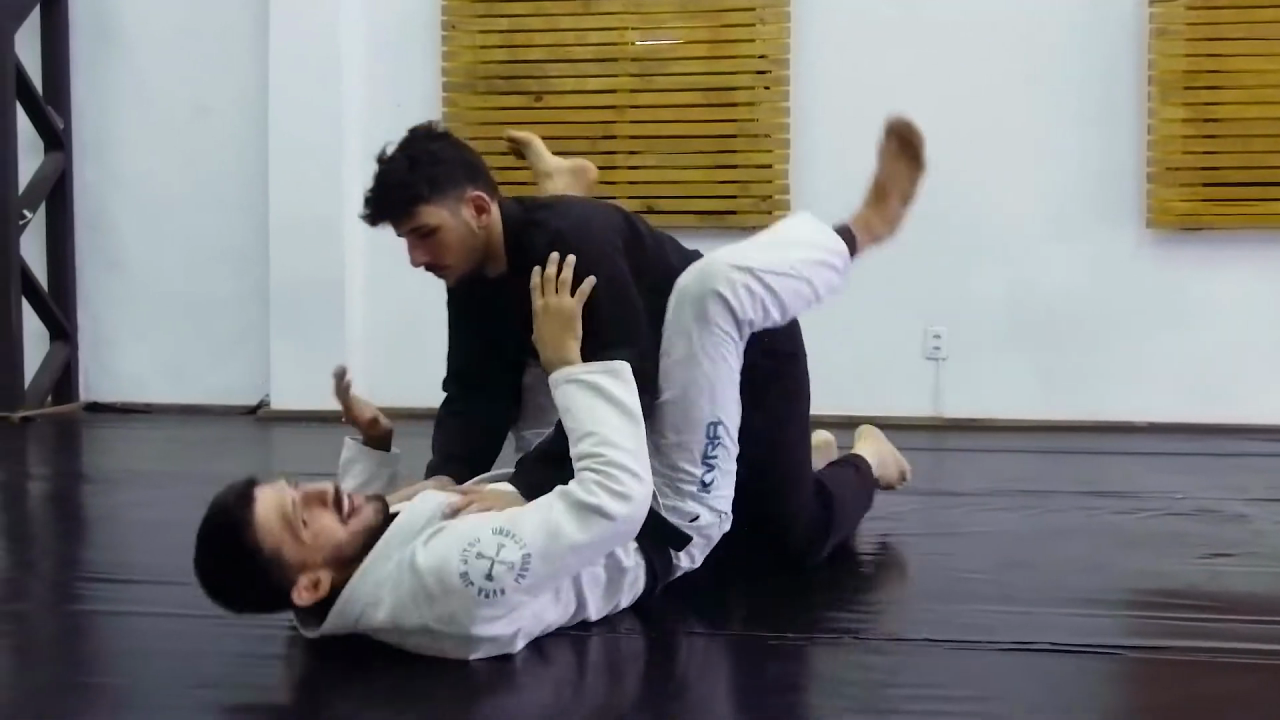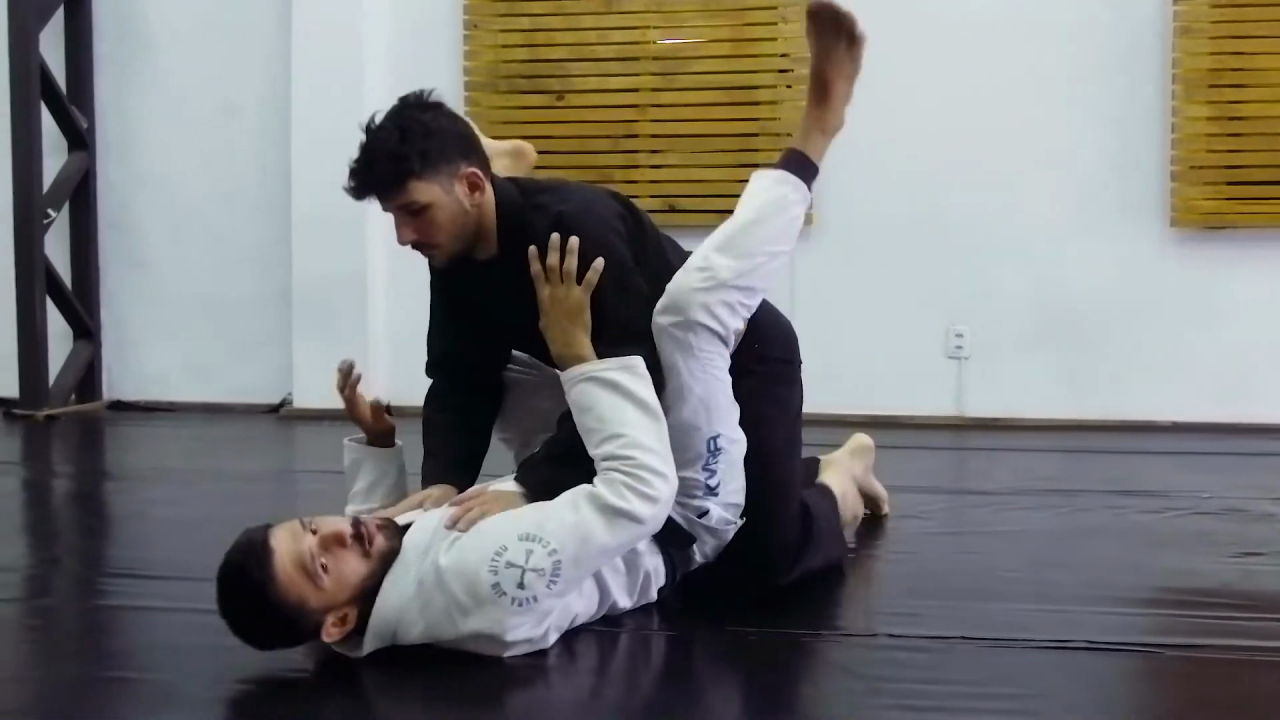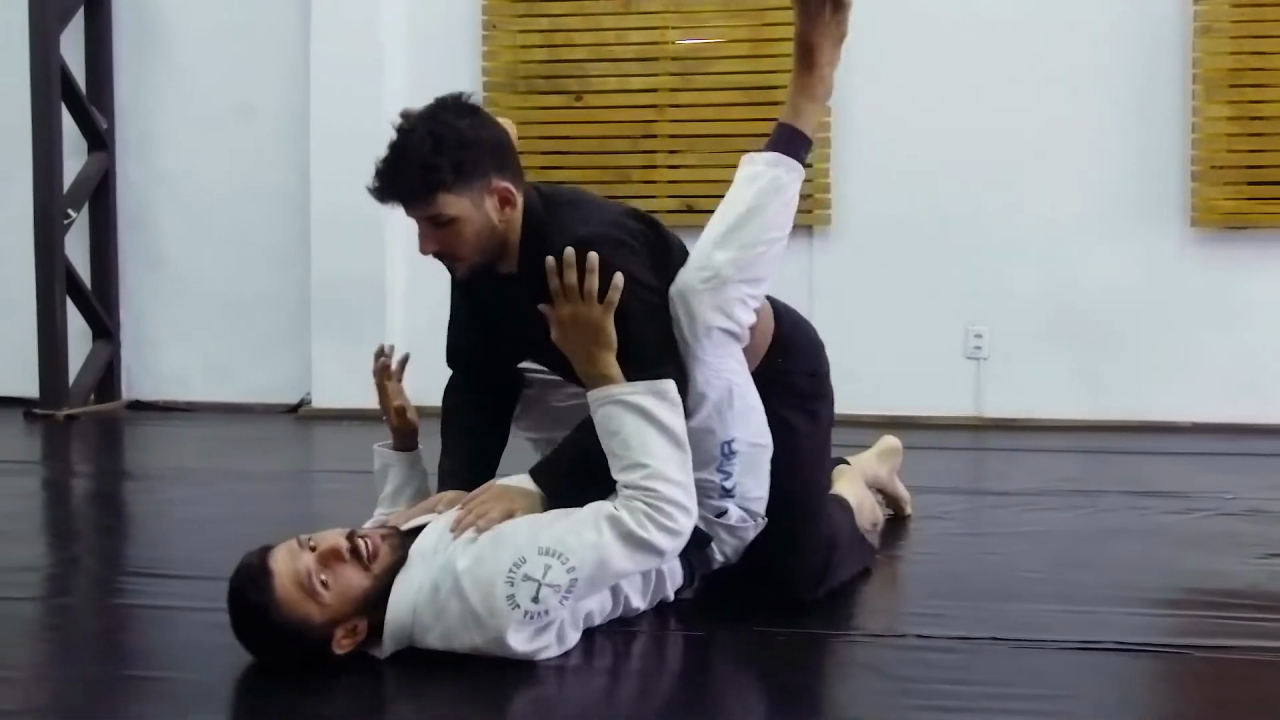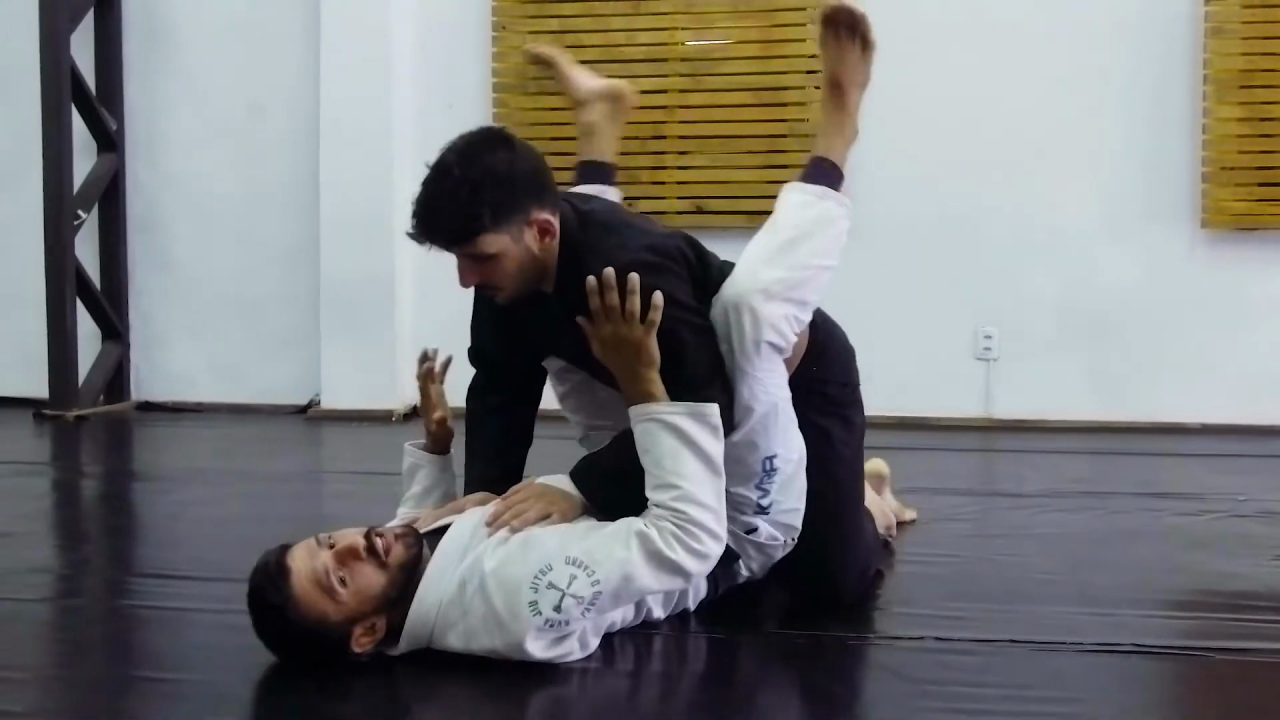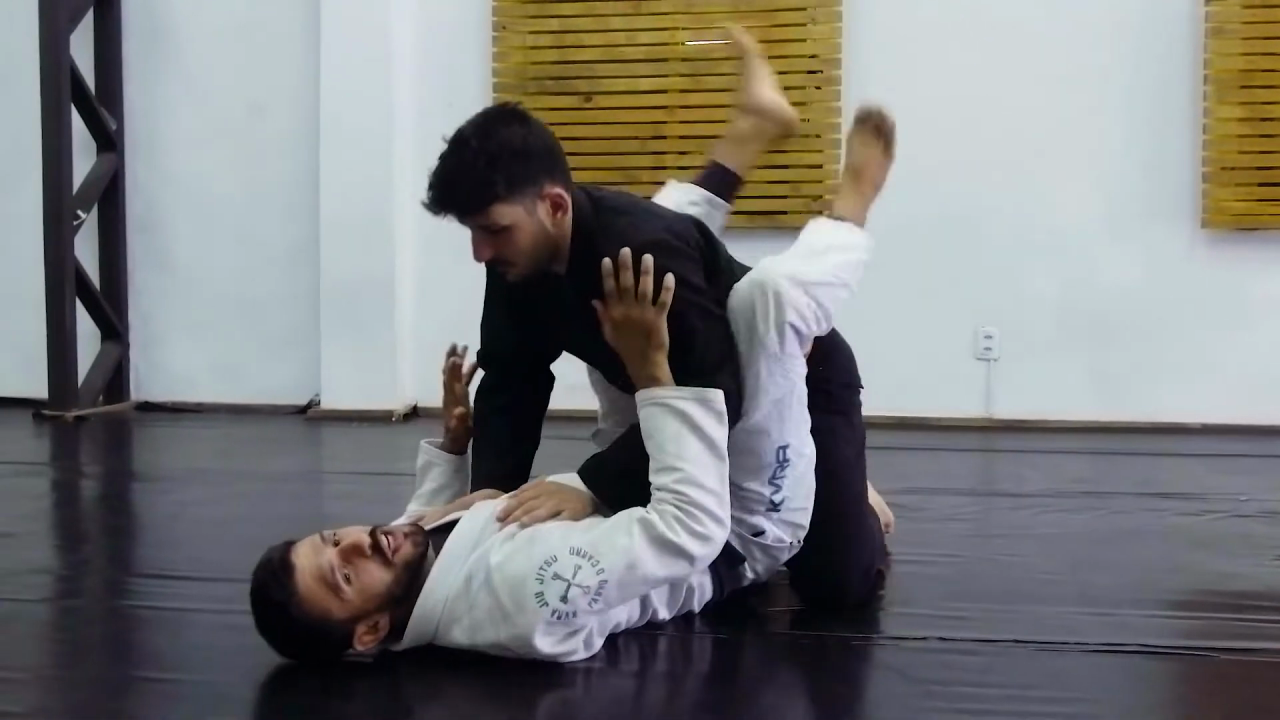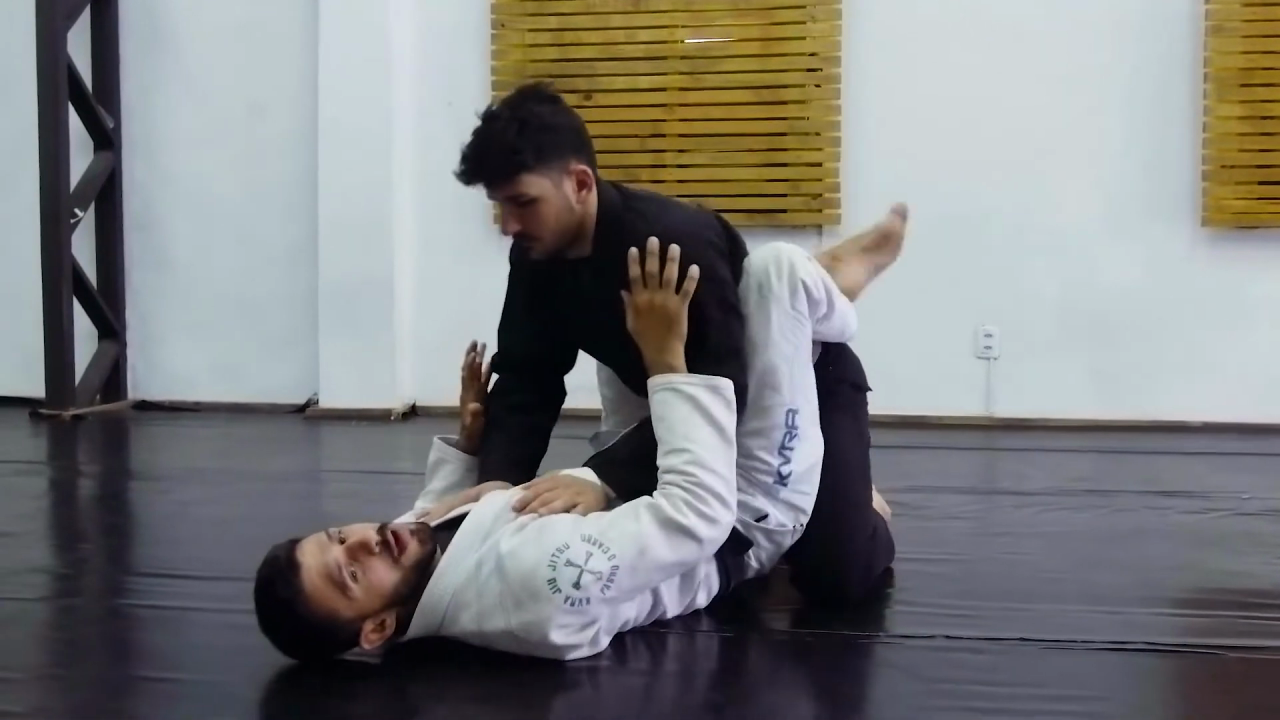
dt=0.2s
person 1, frame 1
left shoulder: (353, 594)
right shoulder: (446, 585)
right elbow: (616, 499)
left wrist: (370, 445)
right wrist: (568, 358)
right knee: (713, 286)
right ankle: (858, 230)
person 1, frame 2
left shoulder: (378, 602)
right shoulder: (475, 582)
right elbow: (640, 493)
left wrist: (373, 441)
right wrist: (576, 349)
right hip: (677, 526)
right knee: (692, 306)
right ankle: (813, 136)
person 1, frame 3
left shoulder: (377, 576)
right shoulder: (491, 598)
right elbow: (660, 518)
left wrist: (399, 441)
right wrist: (603, 370)
left hip: (601, 511)
right hip: (701, 529)
right knee: (706, 294)
person 1, frame 4
left shoulder: (410, 576)
right shoulder: (510, 598)
right elbow: (689, 541)
left wrist: (432, 443)
right wrist: (643, 385)
right hip: (729, 535)
right knee: (749, 309)
person 1, frame 5
left shoulder: (406, 591)
right shoulder: (517, 597)
right elbow: (693, 525)
left wrist: (451, 438)
right wrist: (650, 370)
left hip: (619, 515)
right hip: (739, 540)
left knee: (607, 304)
right knee: (767, 294)
right ankle: (841, 218)
person 1, frame 6
left shoulder: (407, 552)
right shoulder: (528, 582)
right elbow: (698, 514)
left wrist: (467, 434)
right wrist: (665, 358)
left hip: (633, 489)
right hip: (745, 523)
right knee: (773, 269)
right ankle: (835, 285)
person 2, frame 1
left shoulder: (577, 240)
right shoulder: (473, 280)
right elbow: (478, 394)
left wrist: (523, 490)
right wrist: (443, 479)
left hip: (746, 349)
right hip: (673, 368)
left knee: (794, 537)
right ankle: (793, 453)
person 2, frame 2
left shoulder: (576, 226)
right shoulder: (456, 263)
right elbow: (464, 384)
left wrist: (528, 489)
right wrist: (441, 486)
left hip: (739, 353)
right hip: (673, 368)
left knee: (767, 554)
left ankle: (840, 490)
person 2, frame 3
left shoulder: (596, 248)
right shoulder: (478, 261)
right elbow: (480, 382)
left wrist: (539, 490)
right wrist: (457, 490)
left hip: (768, 366)
right hip: (687, 377)
left knee: (793, 574)
person 2, frame 4
left shoulder: (634, 270)
right shoulder: (511, 267)
left elbow: (696, 411)
right elbow: (503, 385)
left wrist: (579, 491)
right wrist: (484, 497)
left hip: (801, 372)
right hip: (706, 380)
left knee: (828, 582)
left ankle: (869, 504)
person 2, frame 5
left shoulder: (647, 250)
right shoulder: (520, 257)
right elbow: (513, 383)
left wrist: (590, 486)
right wrist: (491, 492)
left hip: (796, 377)
right hip: (683, 386)
left knee: (835, 583)
left ankle: (856, 506)
person 2, frame 6
left shoulder: (675, 243)
right shoulder: (536, 255)
right elbow: (528, 382)
left wrist: (604, 479)
right wrist: (499, 483)
left knee: (835, 578)
left ankle: (860, 508)
